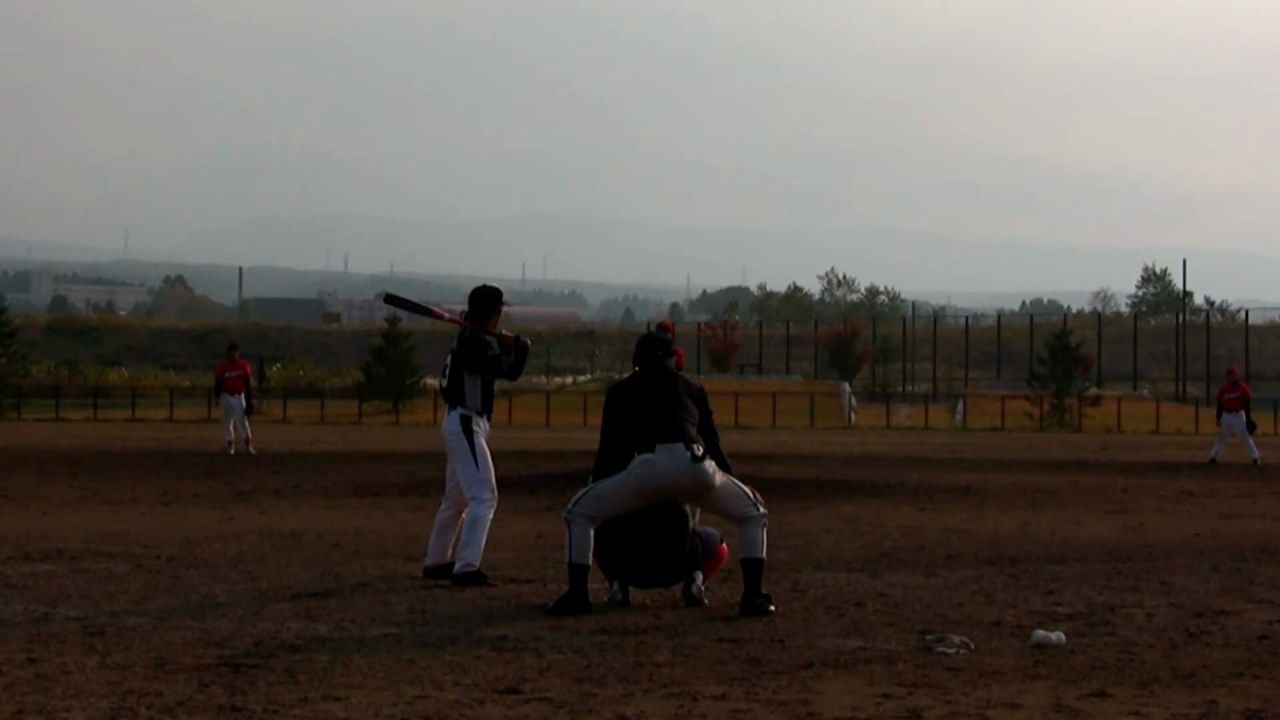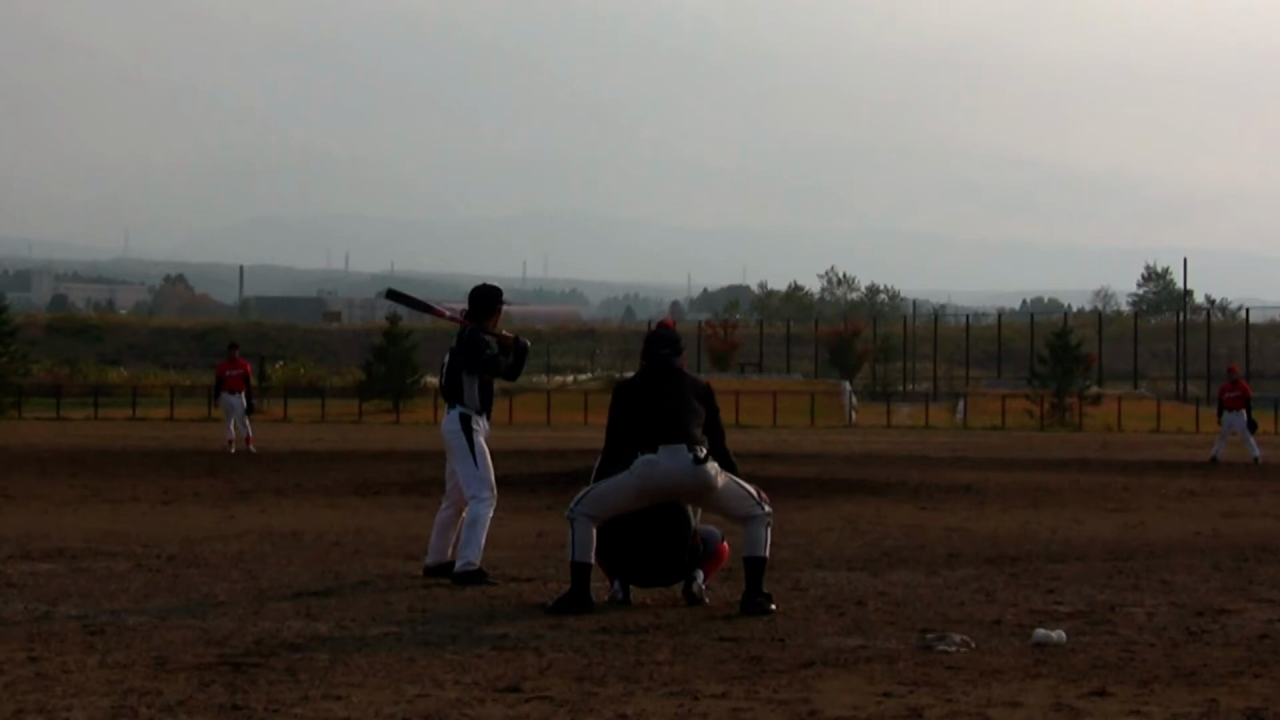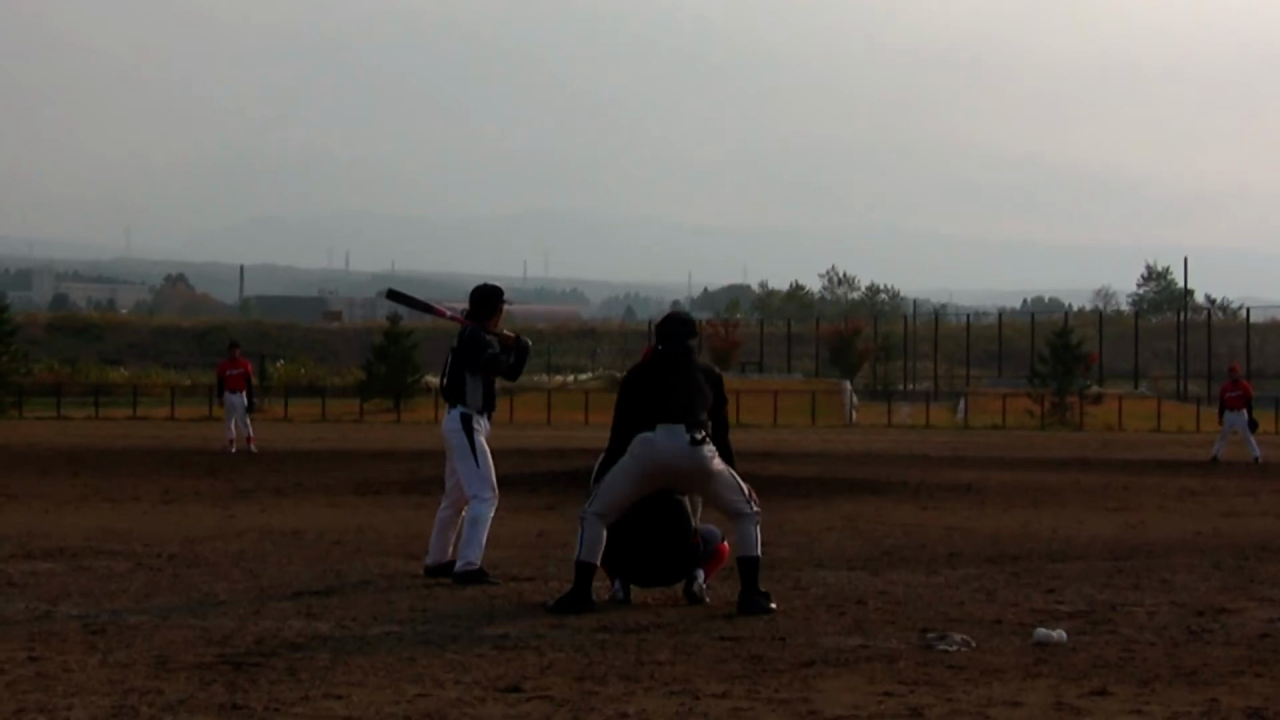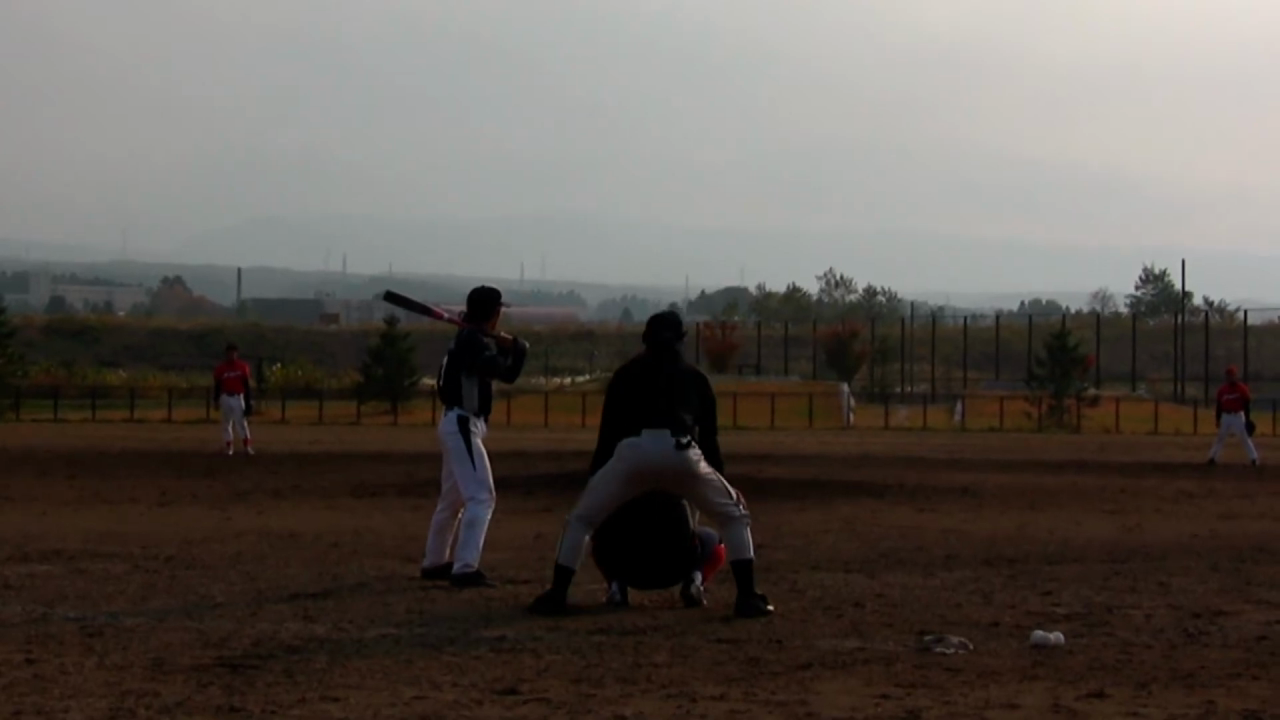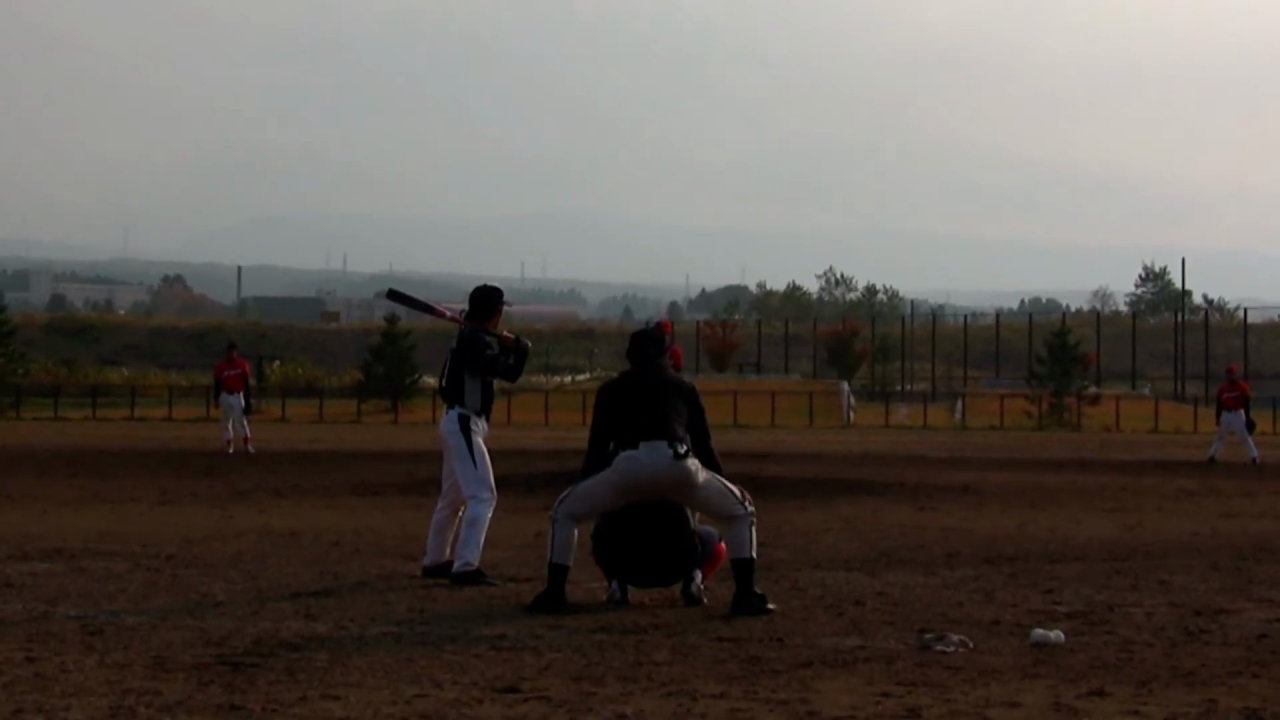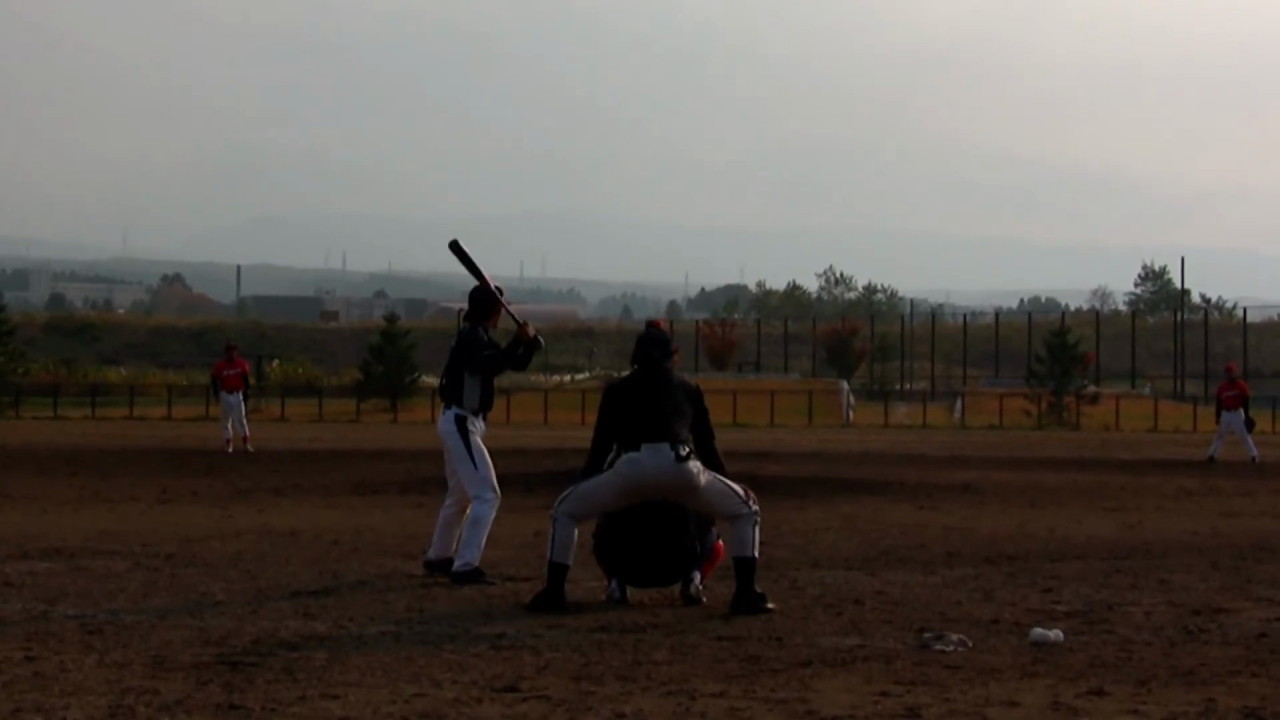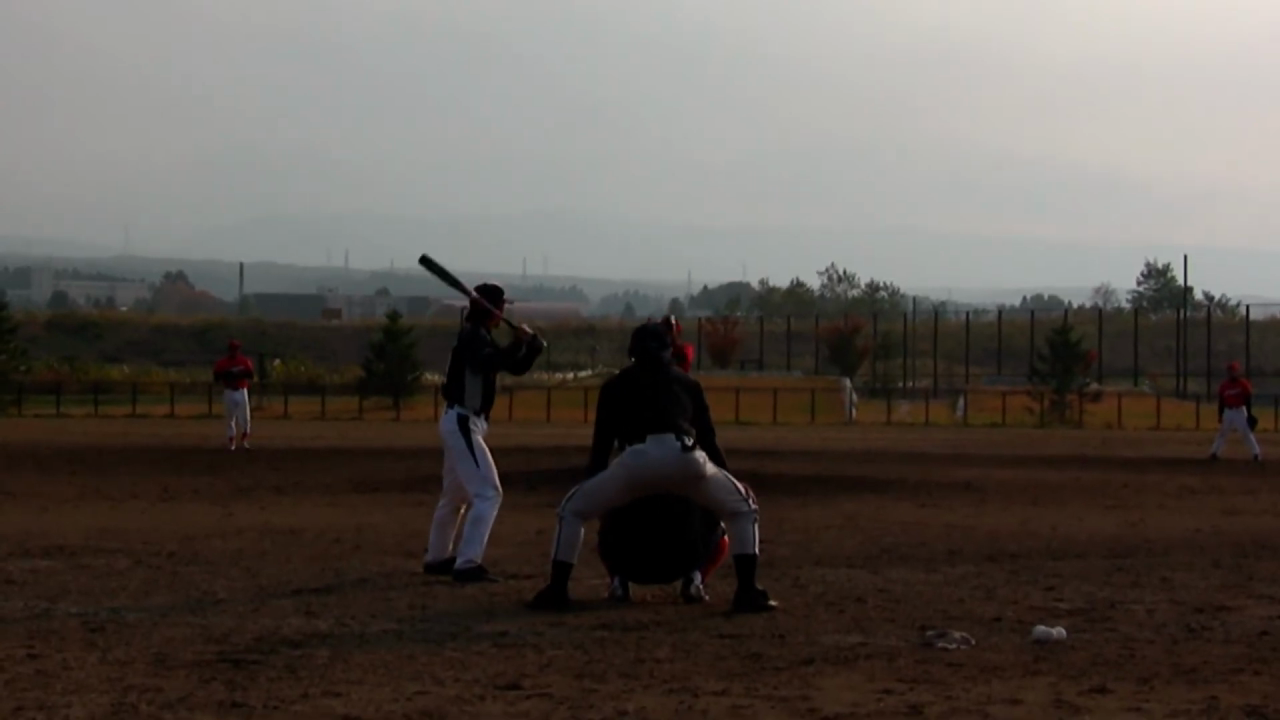
dt=0.7s
person 1, frame 1
left shoulder: (470, 338)
right shoulder: (474, 339)
left elbow: (511, 372)
right elbow: (500, 368)
left wrist: (515, 345)
right wrist: (509, 346)
left hip: (462, 423)
right hip: (466, 424)
left knee: (456, 498)
right knee: (483, 496)
left ankle: (437, 562)
right ankle: (466, 568)
person 1, frame 2
left shoulder: (470, 337)
right shoulder: (473, 338)
left elbow: (510, 373)
right elbow: (498, 368)
left wrist: (515, 346)
right wrist: (507, 346)
left hip: (462, 422)
right hip: (465, 422)
left knee: (456, 497)
right knee: (483, 495)
left ankle: (437, 561)
right ankle: (467, 567)
person 1, frame 3
left shoulder: (471, 337)
right shoulder: (475, 338)
left elbow: (510, 372)
right elbow: (504, 369)
left wrist: (513, 345)
right wrist: (513, 346)
left hip: (462, 421)
right hip: (466, 422)
left knee: (456, 496)
right knee: (484, 495)
left ankle: (438, 560)
right ankle: (467, 567)
person 1, frame 4
left shoulder: (469, 339)
right shoulder: (472, 340)
left elbow: (507, 374)
right elbow: (499, 370)
left wrist: (512, 347)
right wrist: (509, 347)
left hip: (458, 423)
right hip: (462, 424)
left knee: (452, 499)
right knee: (481, 497)
left ankle: (434, 563)
right ankle: (465, 569)
person 1, frame 5
left shoulder: (473, 338)
right shoulder: (474, 338)
left elbow: (510, 374)
right elbow: (497, 368)
left wrist: (515, 346)
right wrist: (508, 347)
left hip: (460, 422)
right hip: (463, 423)
left knee: (453, 497)
right knee: (482, 495)
left ankle: (435, 561)
right ankle: (465, 568)
person 1, frame 6
left shoulder: (479, 337)
right shoulder: (471, 335)
left elbow: (516, 365)
right elbow: (491, 366)
left wrist: (528, 343)
right wrist: (518, 341)
left hip: (460, 422)
right hip: (461, 423)
left knee: (460, 495)
right knee: (486, 495)
left ankle: (438, 557)
right ankle: (464, 567)
person 1, frame 7
left shoulder: (482, 338)
right shoulder: (473, 336)
left elbow: (516, 368)
right elbow: (491, 364)
left wrist: (532, 346)
right wrist: (518, 342)
left hip: (462, 422)
right hip: (462, 423)
left knee: (455, 495)
right knee: (488, 493)
left ankle: (437, 558)
right ankle: (467, 564)
person 2, frame 1
left shoulder: (622, 391)
right shoulder: (691, 389)
left elbow: (609, 447)
right elbow: (711, 441)
left wrist: (595, 483)
right wrist: (729, 479)
left hip: (646, 468)
right hip: (695, 467)
left knee: (579, 513)
right knee: (753, 512)
left ankle: (577, 595)
right ankle: (753, 596)
person 2, frame 2
left shoulder: (628, 389)
right shoulder: (699, 387)
left elbow: (615, 445)
right elbow: (718, 441)
left wrist: (598, 482)
right wrist: (735, 477)
left hip: (648, 469)
right hip: (697, 468)
left knee: (582, 511)
right knee: (758, 512)
left ankle: (579, 594)
right ankle: (753, 596)
person 2, frame 3
left shoulder: (640, 371)
right shoulder: (708, 373)
left elbow: (620, 428)
right elbow: (720, 430)
left wrist: (606, 471)
right wrist: (731, 472)
left hip: (647, 448)
right hip: (696, 449)
left knee: (595, 514)
right knee: (746, 512)
left ankle: (580, 594)
right ankle: (751, 595)
person 2, frame 4
left shoulder: (626, 373)
right shoulder: (695, 376)
left elbow: (608, 430)
right elbow: (708, 434)
left wrist: (594, 473)
right wrist: (719, 476)
left hip: (632, 452)
right hip: (681, 452)
left knee: (581, 518)
right knee: (734, 515)
left ankle: (556, 596)
right ankle: (747, 597)
person 2, frame 5
left shoulder: (612, 389)
right shoulder: (682, 387)
left elbow: (597, 446)
right elbow: (702, 443)
left wrist: (584, 486)
right wrist: (719, 481)
left hip: (629, 466)
right hip: (678, 465)
left knee: (565, 511)
right knee: (741, 510)
left ankle: (554, 594)
right ankle: (745, 595)
person 2, frame 6
left shoulder: (617, 390)
right shoulder: (688, 389)
left elbow: (600, 446)
right elbow: (707, 445)
left wrist: (584, 484)
right wrist: (726, 483)
left hip: (631, 469)
right hip: (681, 468)
left knee: (565, 511)
right knee: (745, 509)
left ankle: (553, 593)
right ankle: (746, 595)
person 2, frame 7
left shoulder: (615, 385)
right shoulder: (686, 382)
left elbow: (602, 444)
right elbow: (708, 438)
left wrist: (591, 484)
right wrist: (726, 476)
left hip: (636, 461)
right hip: (685, 458)
left knee: (572, 509)
right knee: (743, 507)
left ankle: (557, 591)
right ankle: (747, 592)
